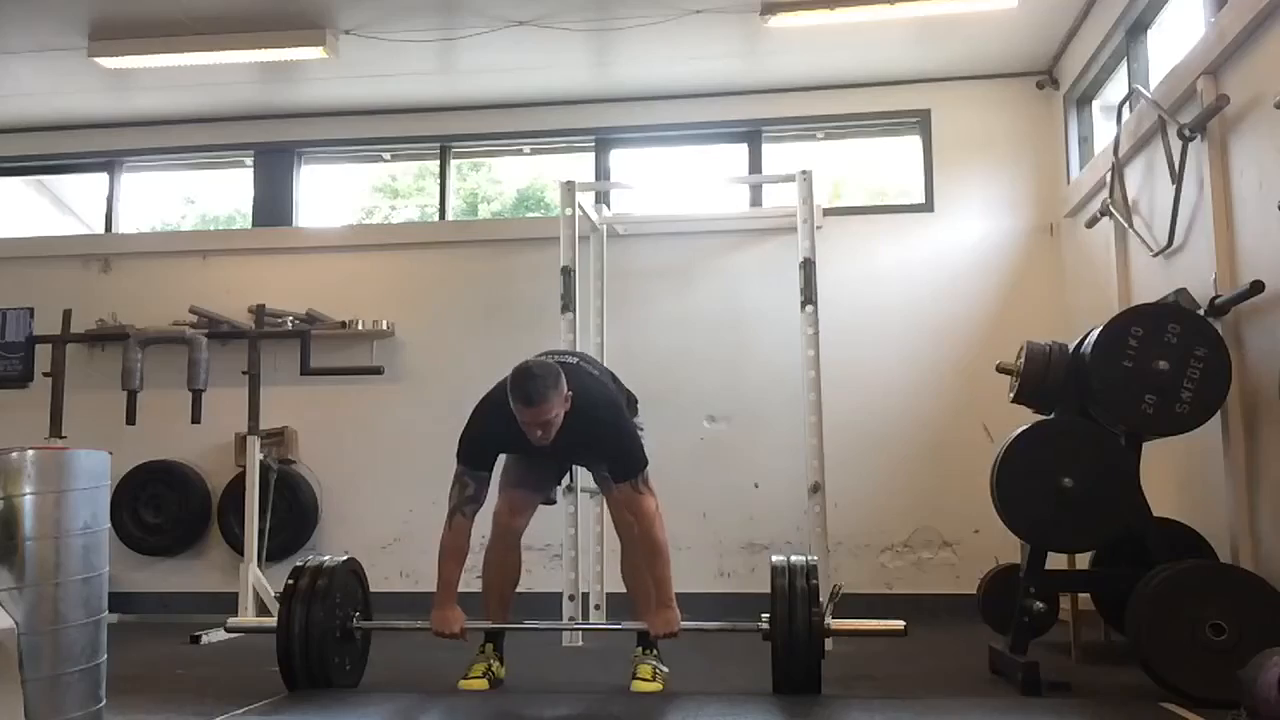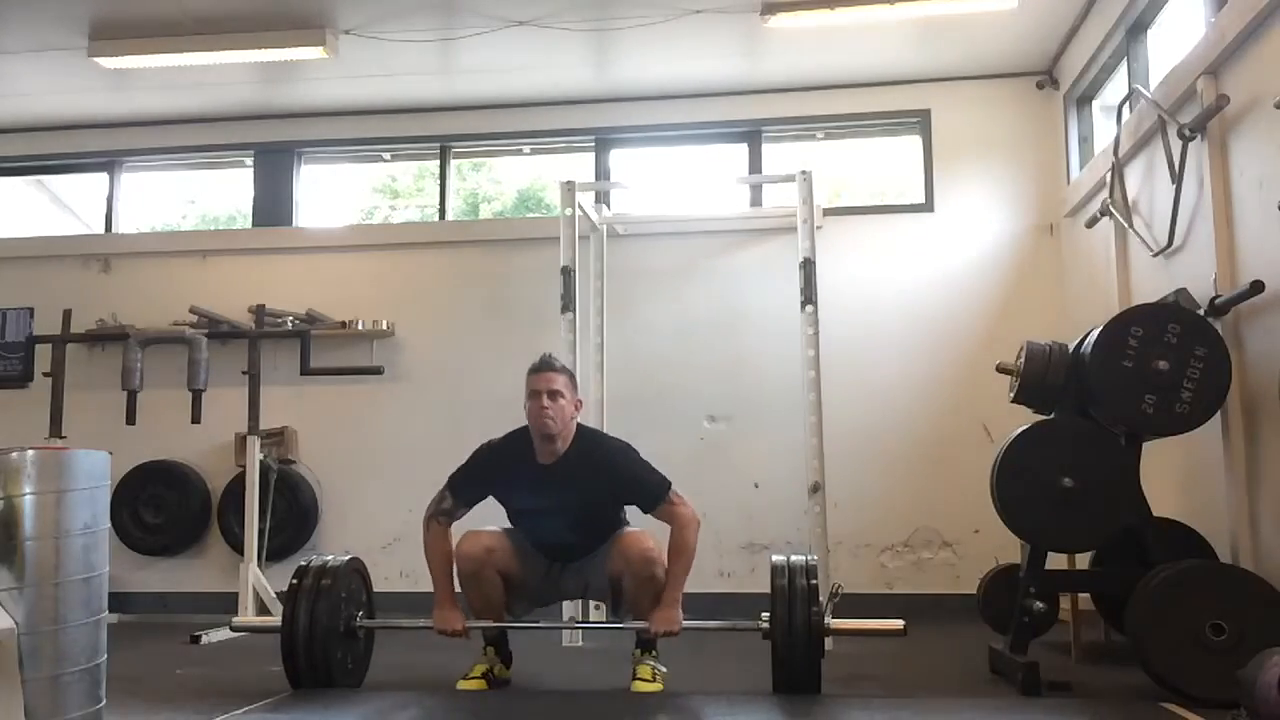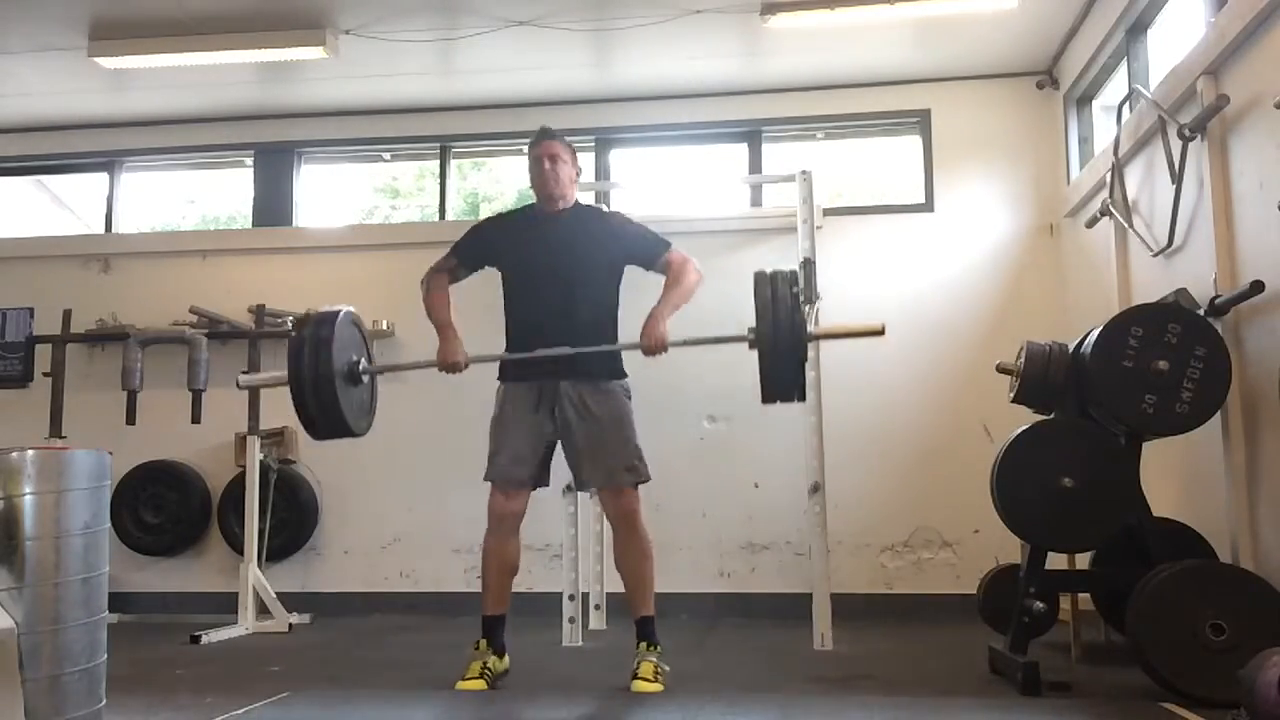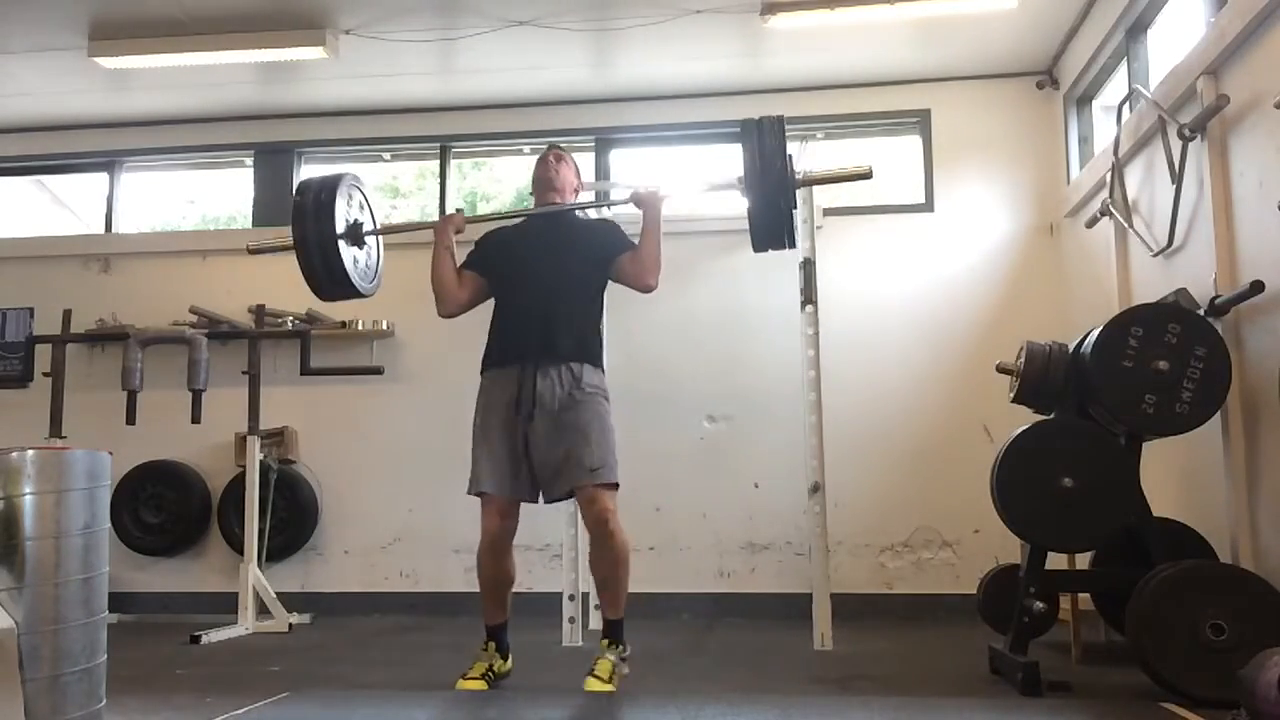
dt=1s
person 1, frame 1
left shoulder: (605, 412)
right shoulder: (490, 416)
left elbow: (645, 512)
right elbow: (462, 511)
left wrist: (665, 604)
right wrist: (445, 602)
left hip: (600, 435)
left knee: (630, 524)
right knee: (506, 524)
left ankle: (647, 650)
right ankle: (492, 649)
person 1, frame 2
left shoulder: (610, 455)
right shoulder: (498, 456)
left elbow: (686, 518)
right elbow: (436, 519)
left wrist: (670, 604)
right wrist: (445, 604)
left hip: (600, 558)
right hip: (535, 559)
left knee: (644, 552)
right knee: (471, 551)
left ankle: (646, 654)
right ankle: (495, 655)
person 1, frame 3
left shoulder: (610, 228)
right shoulder: (500, 229)
left elbow: (686, 268)
right elbow: (436, 277)
left wrist: (660, 316)
right wrist: (447, 334)
left hip: (597, 381)
right hip: (524, 383)
left knee: (625, 509)
right knee: (504, 510)
left ankle: (648, 646)
right ankle: (491, 646)
person 1, frame 4
left shoulder: (598, 232)
right shoulder: (499, 240)
left elbow: (646, 277)
right elbow: (450, 302)
left wrist: (651, 214)
right wrist: (444, 239)
left hip: (573, 379)
right hip: (505, 383)
left knee: (601, 511)
right knee: (496, 524)
left ankle: (613, 643)
right ankle: (496, 648)
